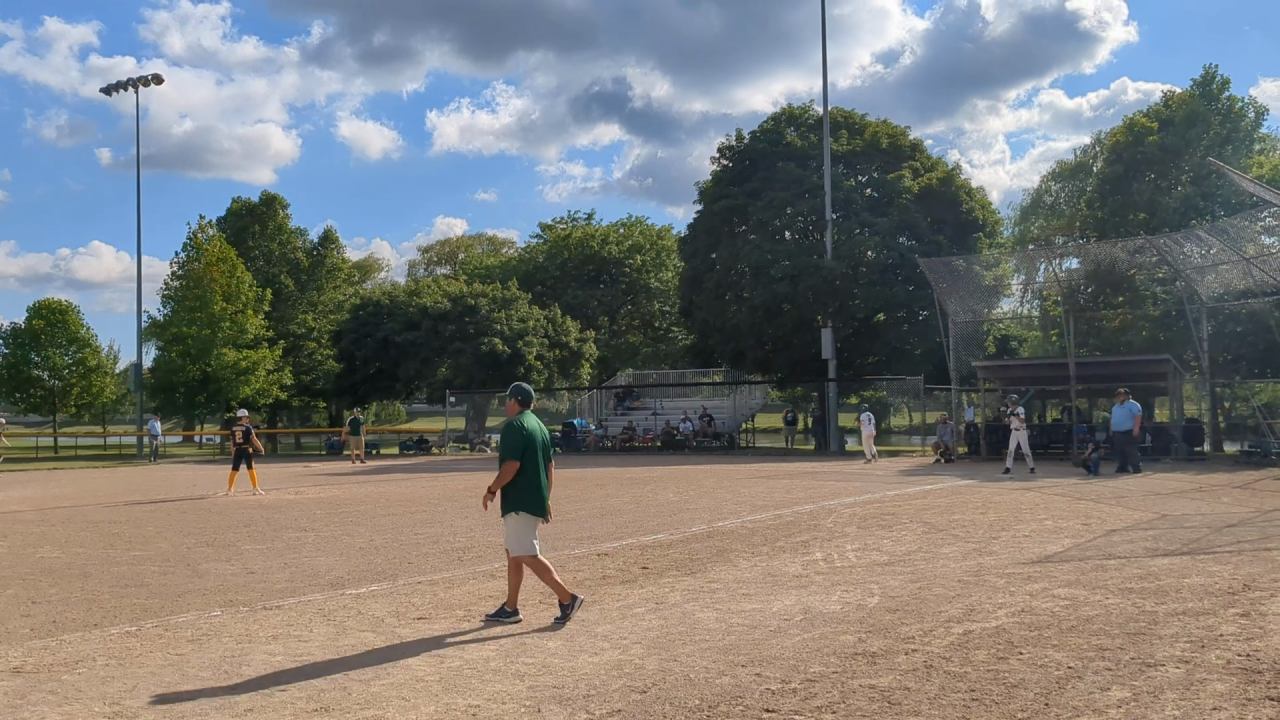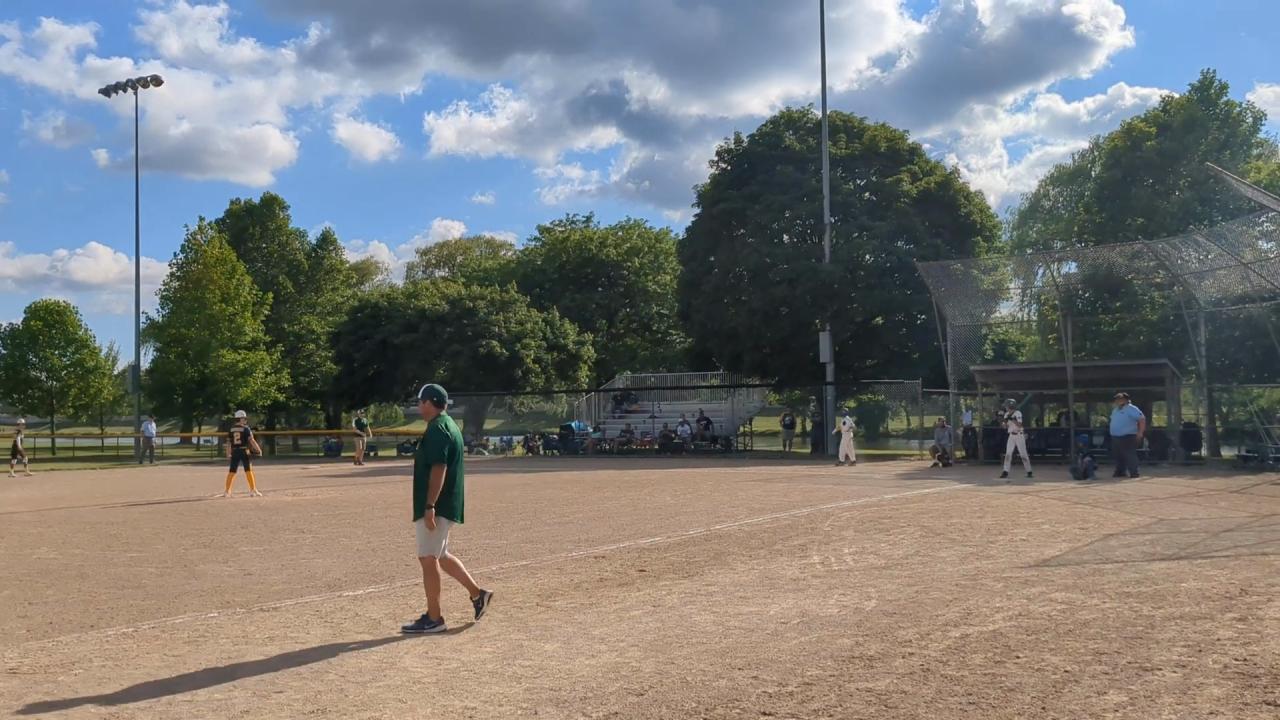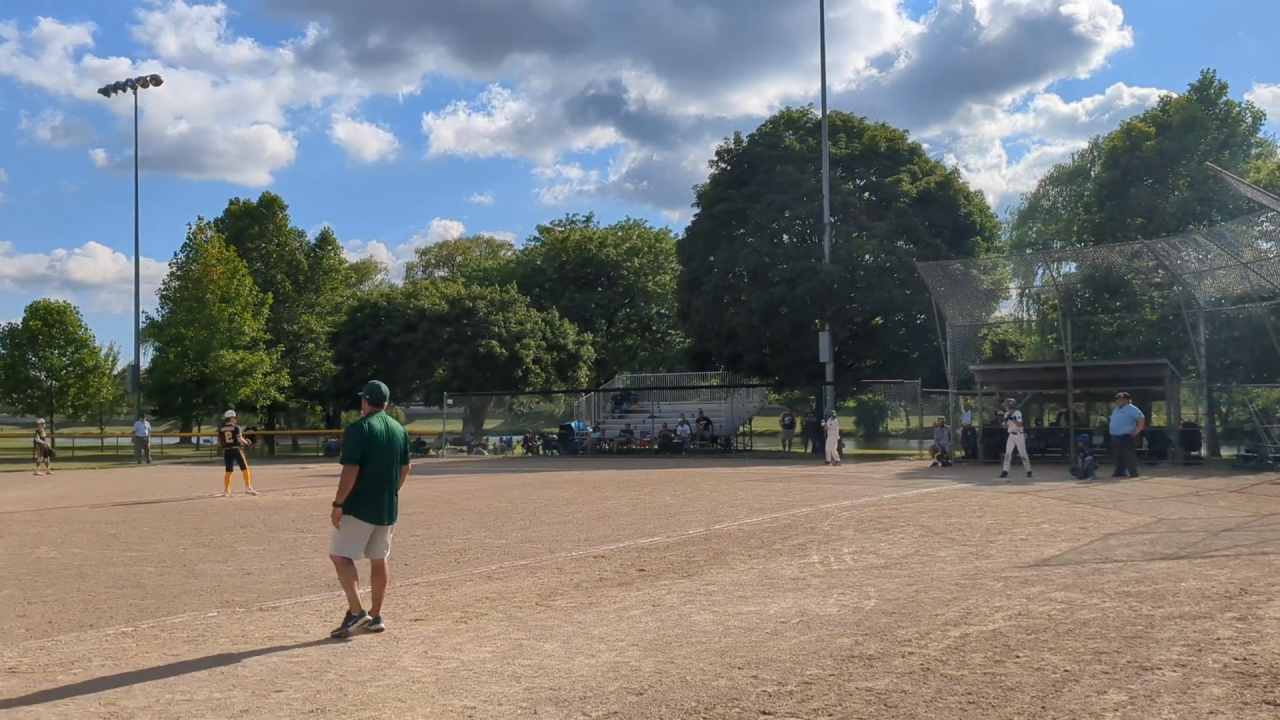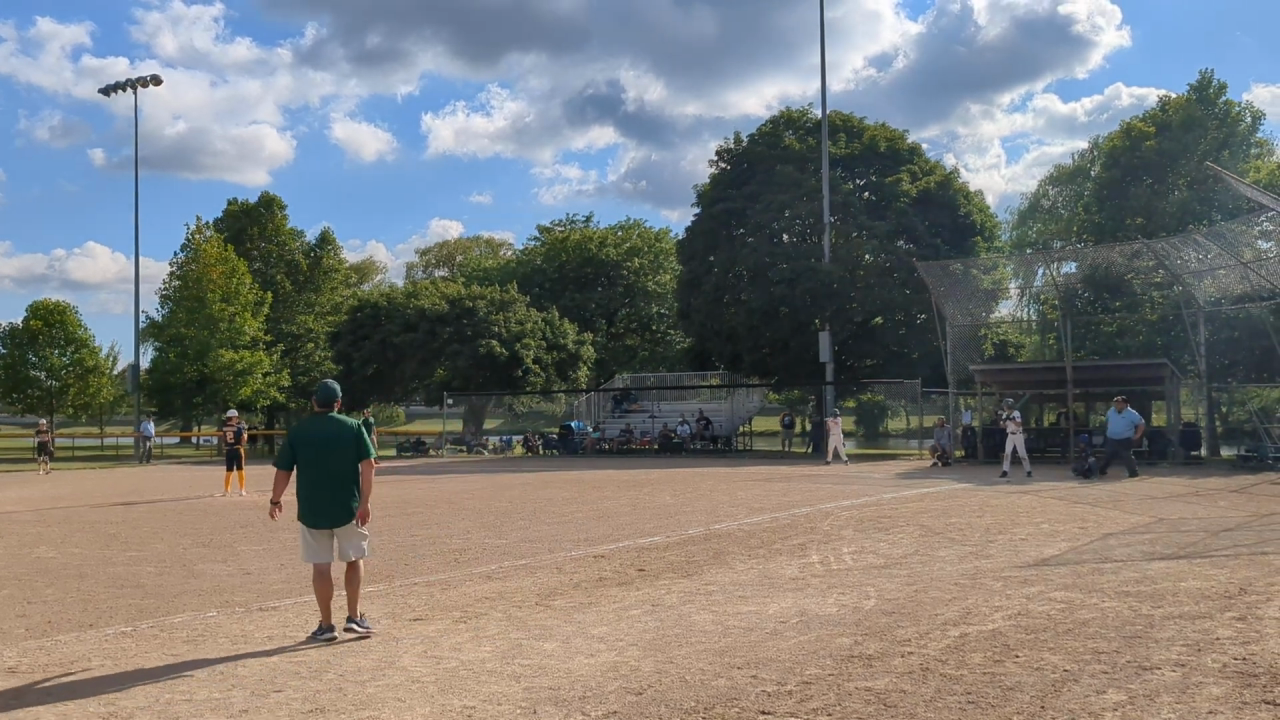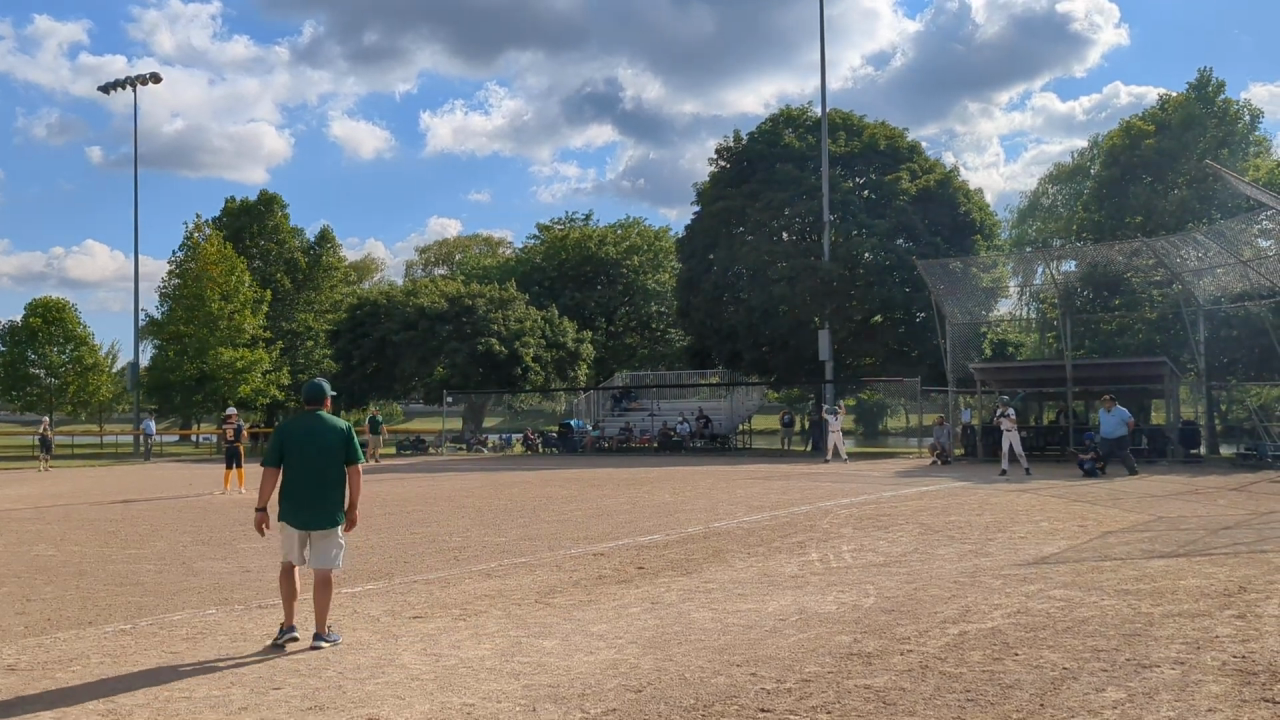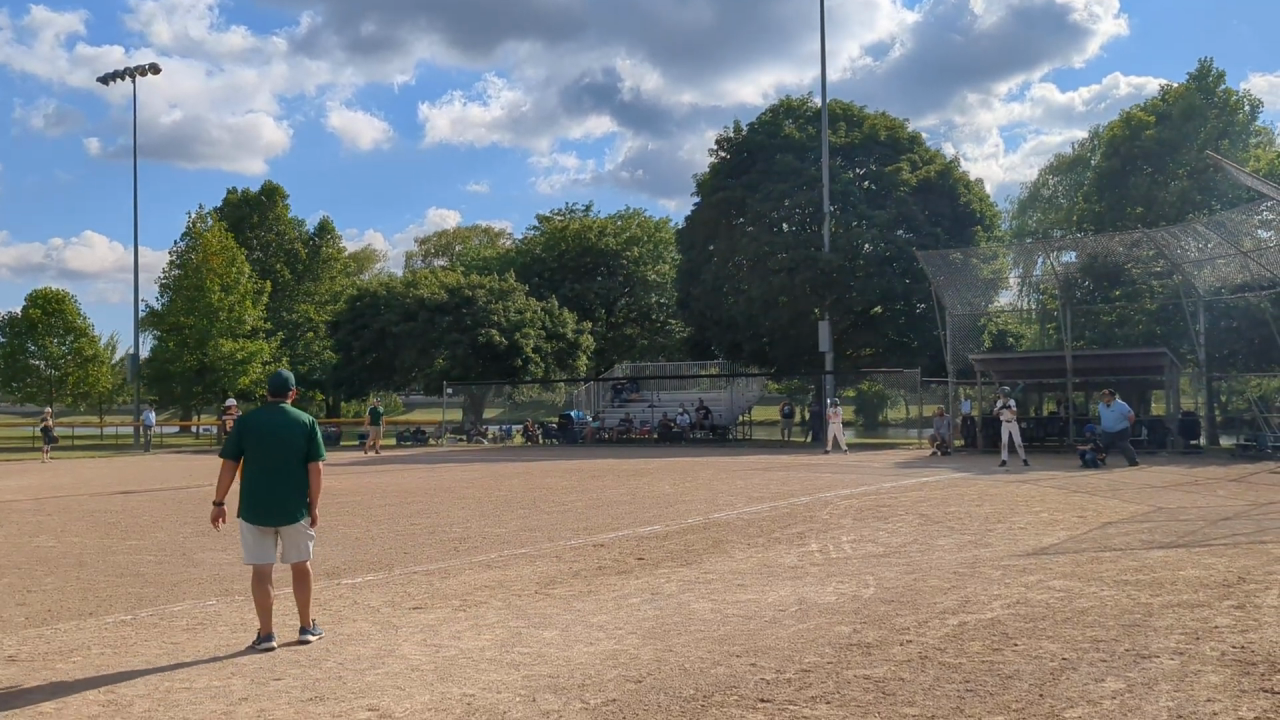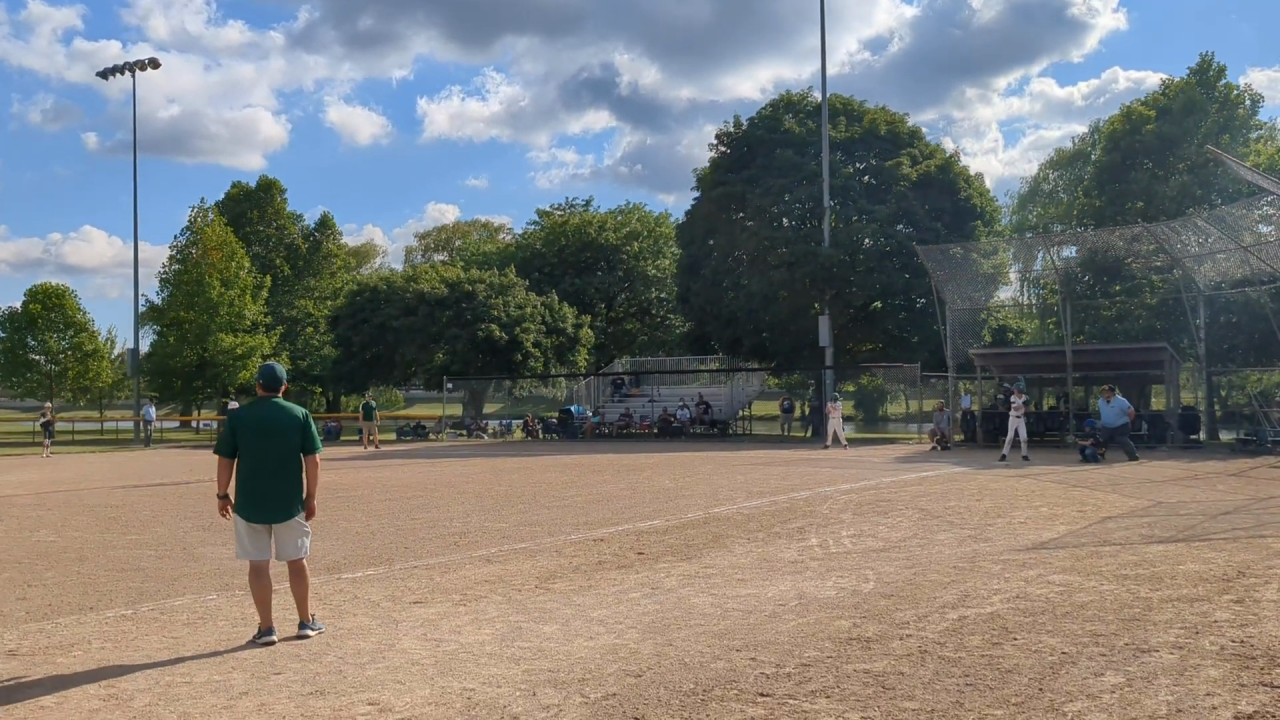
dt=0.7s
person 1, frame 1
left shoulder: (514, 426)
right shoulder: (539, 426)
left elbow: (511, 466)
right elbow: (550, 465)
left wrist: (492, 490)
right wrist: (545, 499)
left hip: (520, 502)
right hip: (536, 501)
left knee: (528, 556)
right knee: (515, 554)
left ankle: (568, 598)
right ankle: (510, 608)
person 1, frame 2
left shoulder: (437, 428)
right shoulder: (449, 426)
left elbow: (438, 469)
left wrist: (429, 505)
left hip: (436, 505)
right hip: (447, 505)
left knee: (428, 559)
right knee: (440, 556)
left ankle: (434, 619)
right ankle: (477, 593)
person 1, frame 3
left shoulder: (359, 428)
right shoulder: (399, 429)
left elbow: (350, 470)
right elbow: (405, 469)
left wrist: (337, 503)
left hip: (358, 507)
right hip: (387, 508)
left knee: (341, 557)
right knee: (378, 560)
left ankle: (355, 611)
right ankle: (375, 616)
person 1, frame 4
left shoulder: (297, 432)
right shoulder: (353, 427)
left elbow: (283, 471)
right elbow: (368, 465)
left wrist: (275, 500)
right wrist: (364, 502)
left hip: (311, 511)
right hip: (347, 508)
left knee: (321, 567)
right knee: (354, 560)
left ankle: (326, 625)
right ankle: (354, 617)
person 1, frame 5
left shoulder: (284, 429)
right shoulder: (343, 428)
left elbow: (271, 472)
right elbow: (355, 471)
left wrist: (261, 508)
right wrist: (353, 507)
left hip: (291, 512)
right hip: (328, 513)
left knee: (289, 566)
right knee: (324, 572)
left ankle: (288, 626)
right ankle: (322, 633)
person 1, frame 6
left shoulder: (246, 421)
right shoulder: (306, 422)
left elbow: (229, 464)
right elbow: (316, 469)
left wrist: (218, 503)
right wrist: (313, 506)
left hip: (254, 509)
right hip: (294, 508)
left knee: (261, 570)
right knee: (300, 565)
left ankle: (266, 634)
right ankle: (307, 627)
person 1, frame 7
left shoulder: (237, 417)
right shoulder: (300, 415)
left elbow: (225, 461)
right elbow: (312, 460)
left wrist: (223, 495)
right wrist: (311, 497)
left hip: (250, 504)
right hip: (289, 503)
left knee: (258, 565)
right knee: (296, 561)
left ankle: (266, 628)
right ankle: (306, 622)
